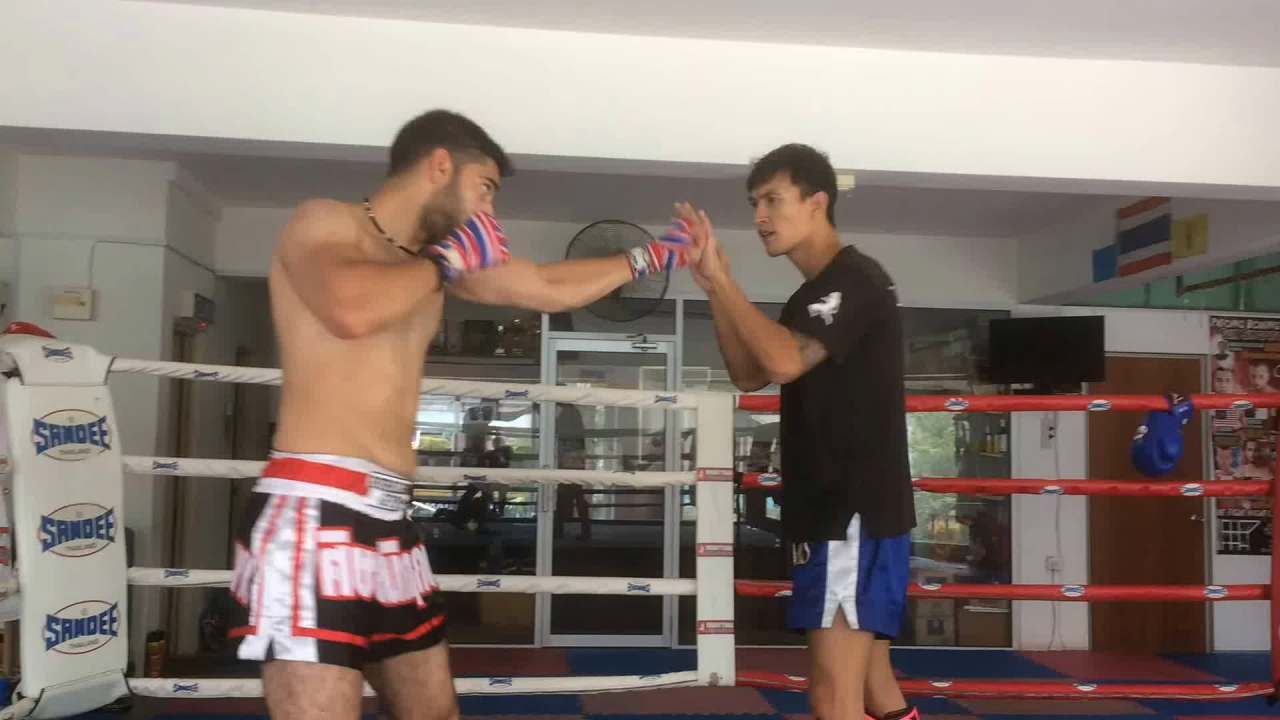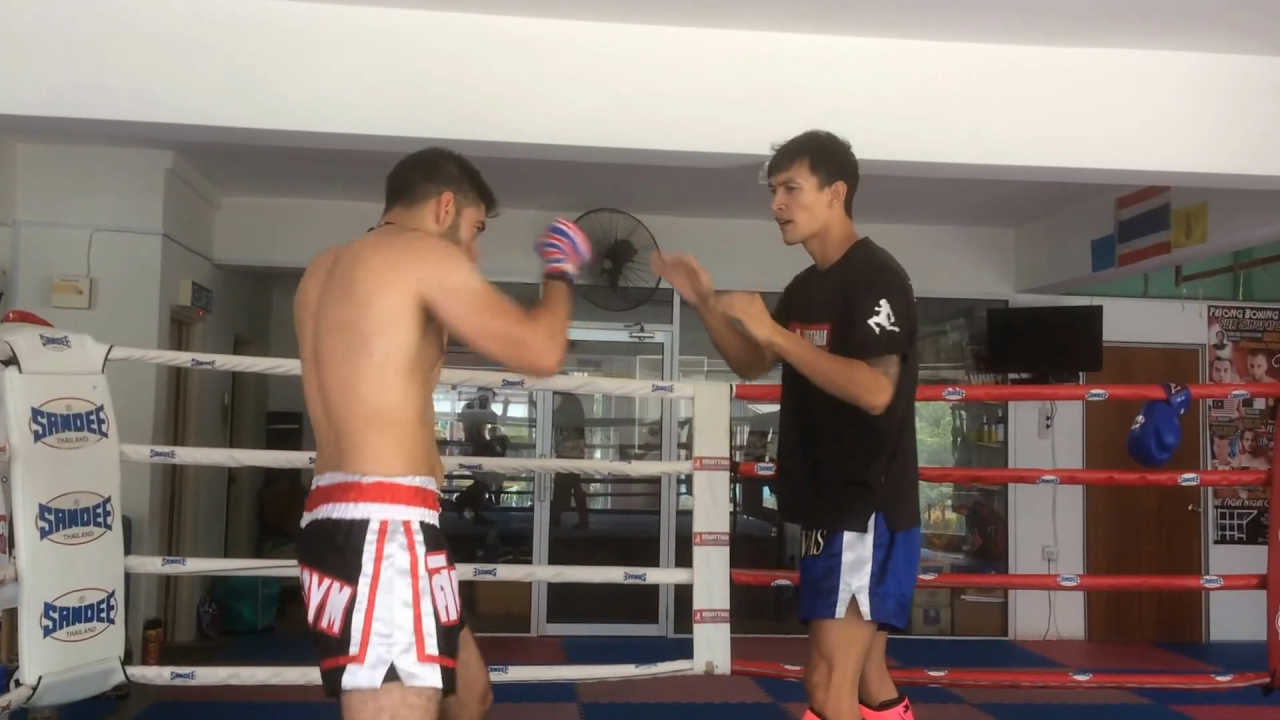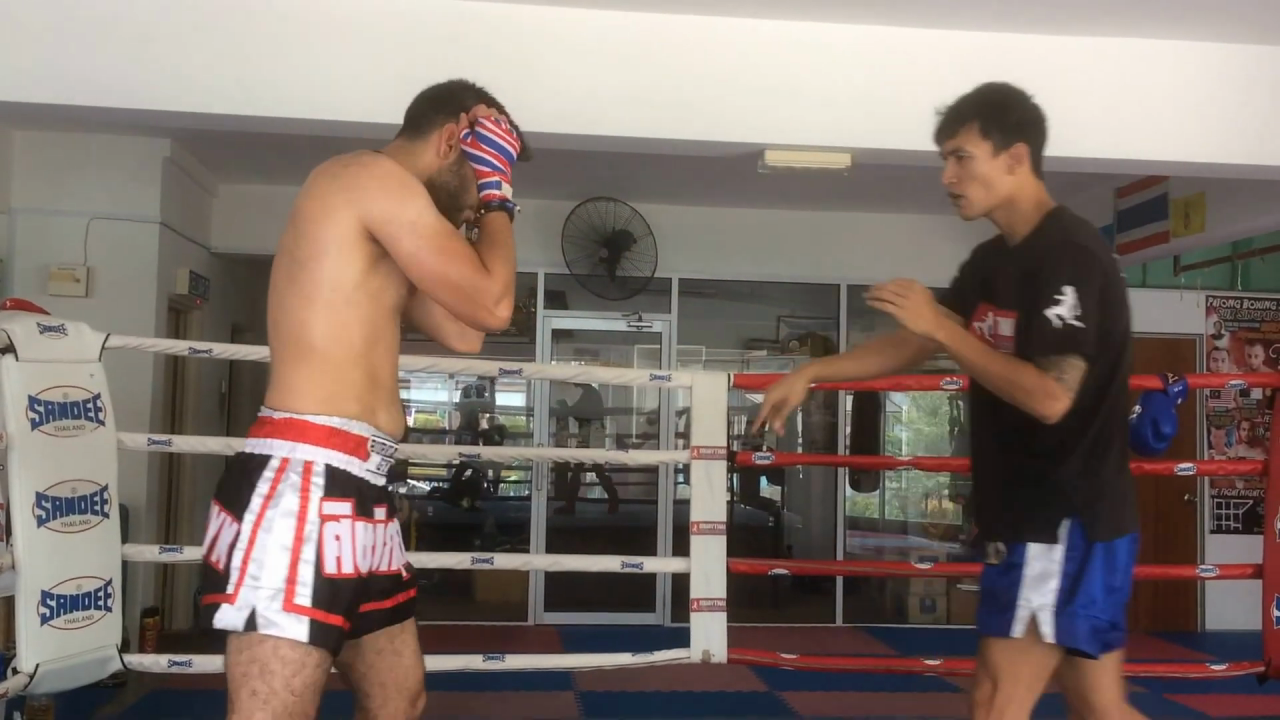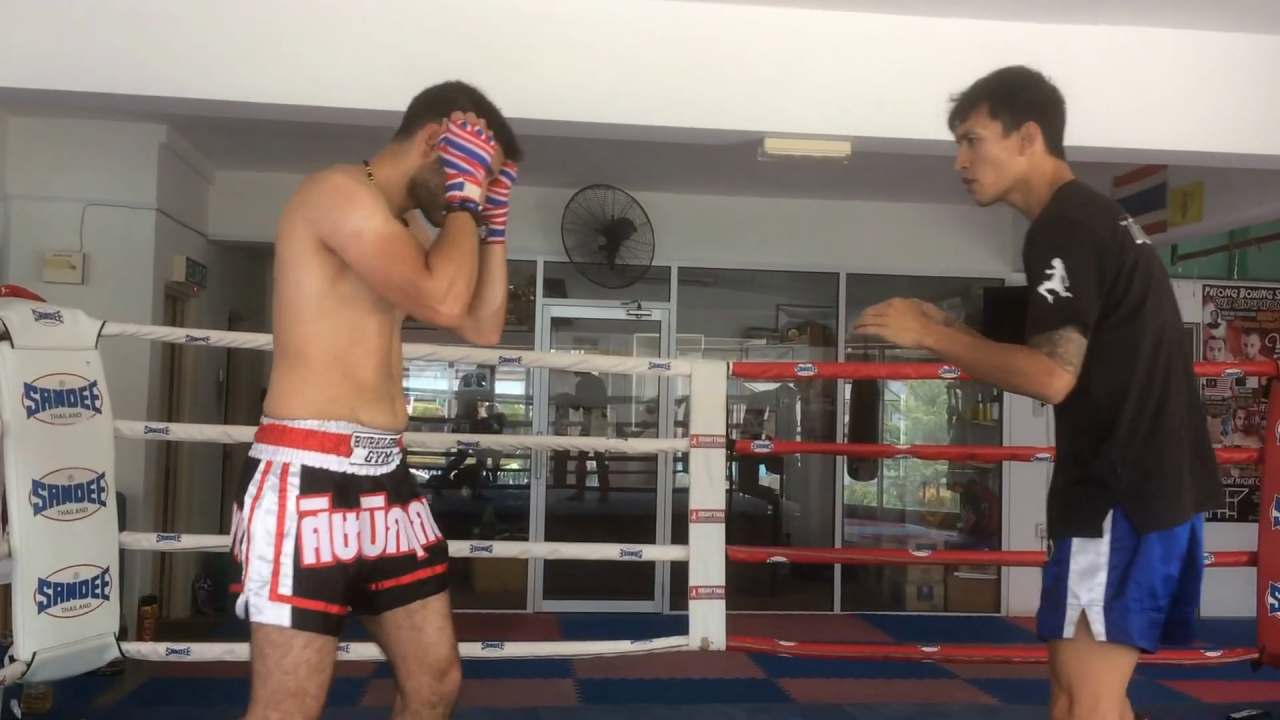
dt=1s
person 1, frame 1
left shoulder: (425, 261)
right shoulder: (321, 223)
left elbow: (550, 293)
right elbow: (352, 310)
left wrist: (651, 254)
right wrist: (448, 260)
left hip: (380, 522)
right hip: (311, 515)
person 1, frame 2
left shoulder: (330, 269)
right shoulder: (422, 255)
right elbow: (542, 354)
right wrist: (562, 268)
left hip: (349, 523)
right hip: (385, 531)
person 1, frame 3
left shoulder: (374, 214)
right shoulder: (377, 176)
left elbow: (463, 334)
right elbow: (491, 304)
left wrist: (480, 211)
right wrist: (498, 193)
left hip: (351, 487)
right hip: (304, 481)
person 1, frame 4
left shoulder: (402, 231)
right shoulder: (341, 192)
left elbow: (483, 327)
right elbow: (441, 301)
left wrist: (492, 219)
right wrist: (465, 194)
left hip: (382, 479)
right hip: (306, 477)
person 2, frame 1
left shoulder: (856, 280)
right shoulder: (810, 297)
left elbow: (784, 362)
right elbow: (749, 376)
left wrist: (721, 276)
right wrist: (712, 285)
left hip: (854, 514)
right hip: (832, 510)
person 2, frame 2
left shoulder: (876, 276)
right shoulder: (807, 284)
left elbow: (876, 390)
right elbow: (750, 364)
left wrist: (775, 332)
right wrist: (707, 303)
left hip: (866, 507)
right hip: (831, 505)
person 2, frame 3
left shoulder: (1070, 255)
right shoulder: (996, 258)
left elbow: (1050, 397)
right elbow: (919, 350)
left wrist: (940, 324)
right wrist: (818, 372)
left hip: (1062, 518)
right hip: (1047, 515)
person 2, frame 4
left shoulder: (1062, 228)
right shoulder: (1100, 221)
left elbow: (1051, 377)
left wrist: (927, 336)
right wrist: (947, 327)
left hip: (1122, 497)
right hip: (1158, 490)
